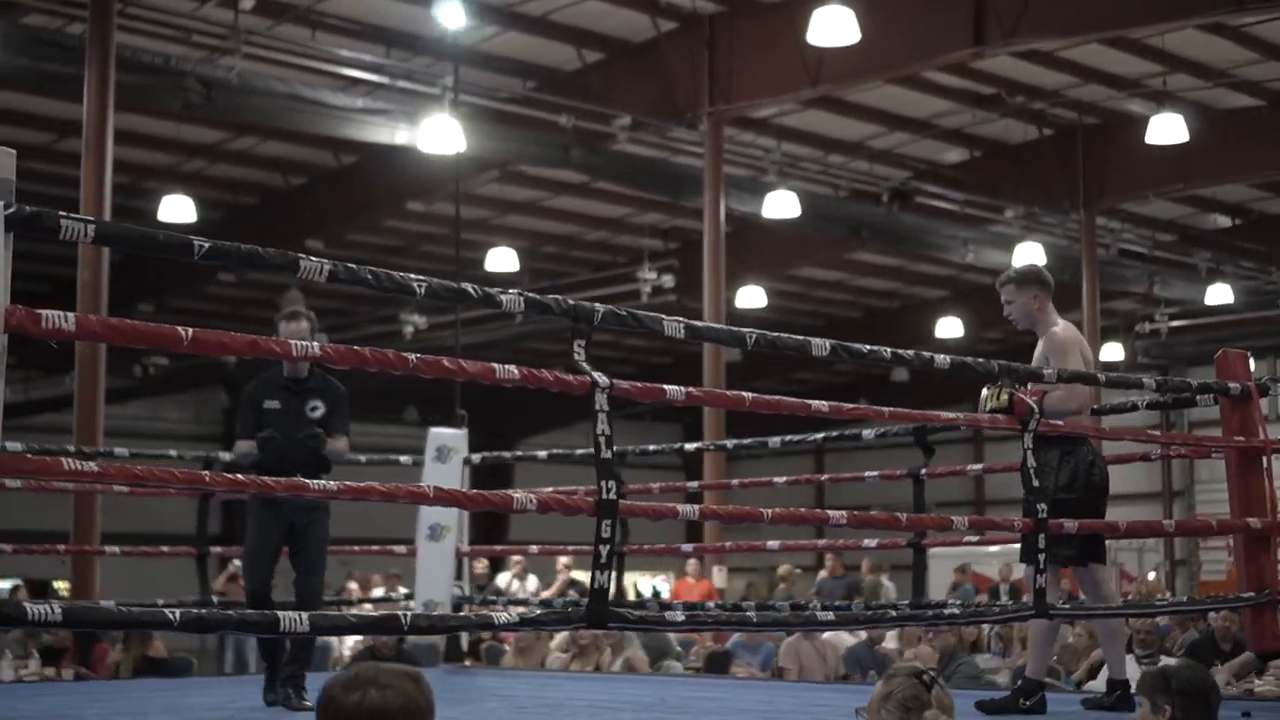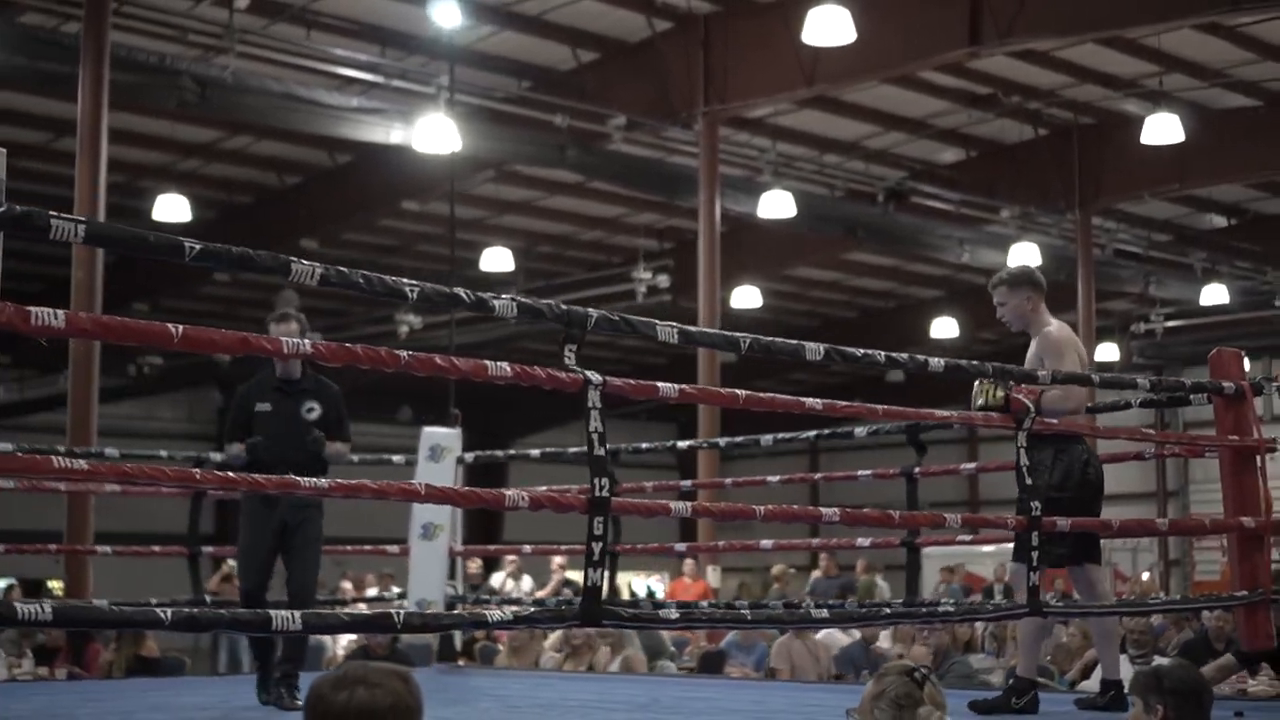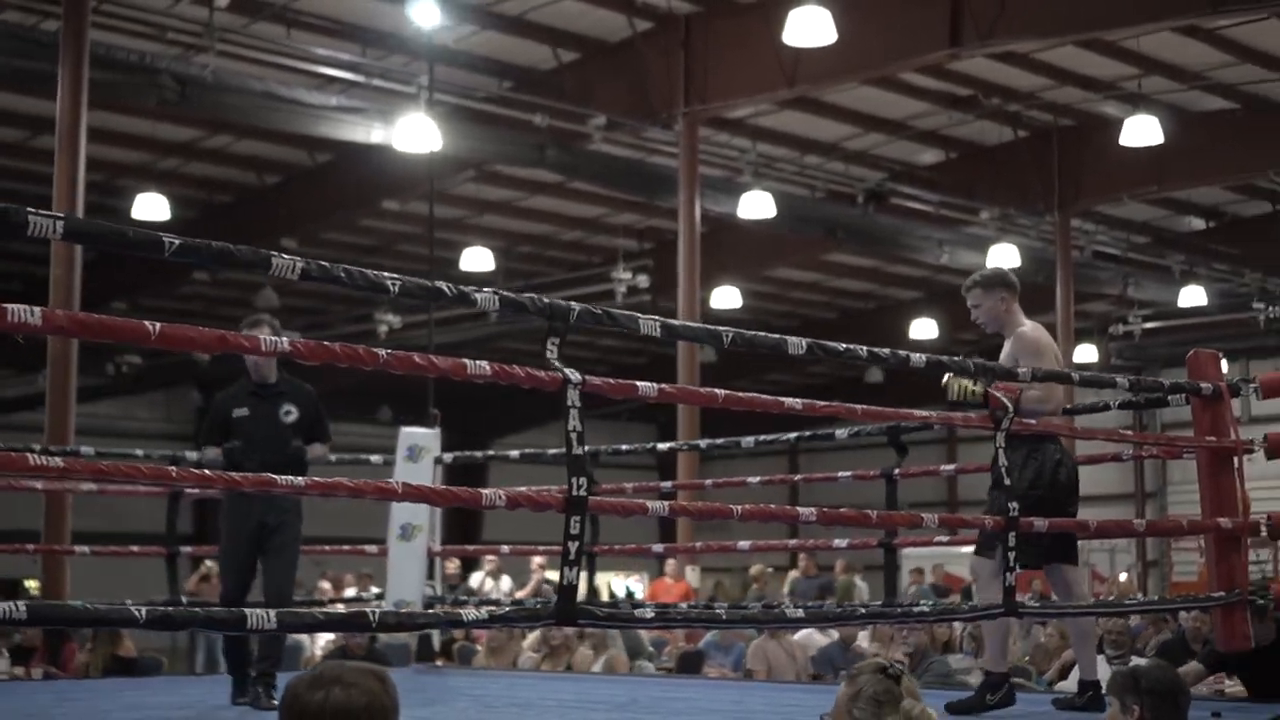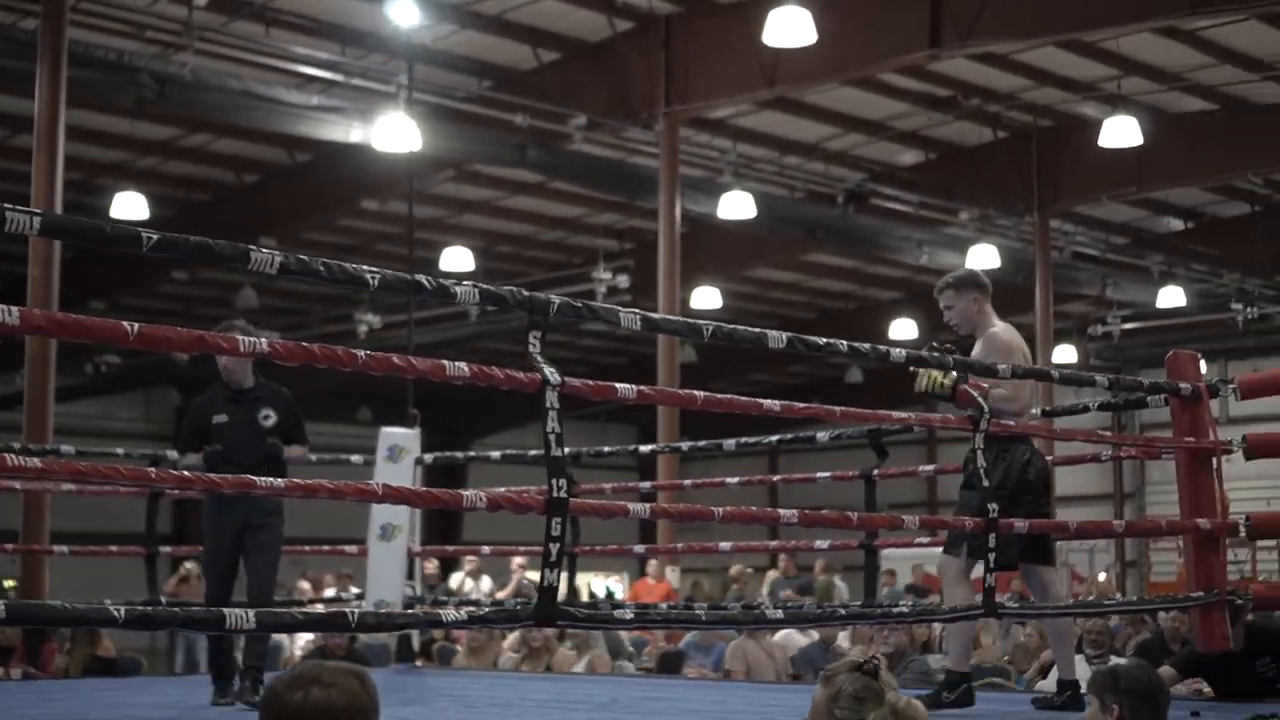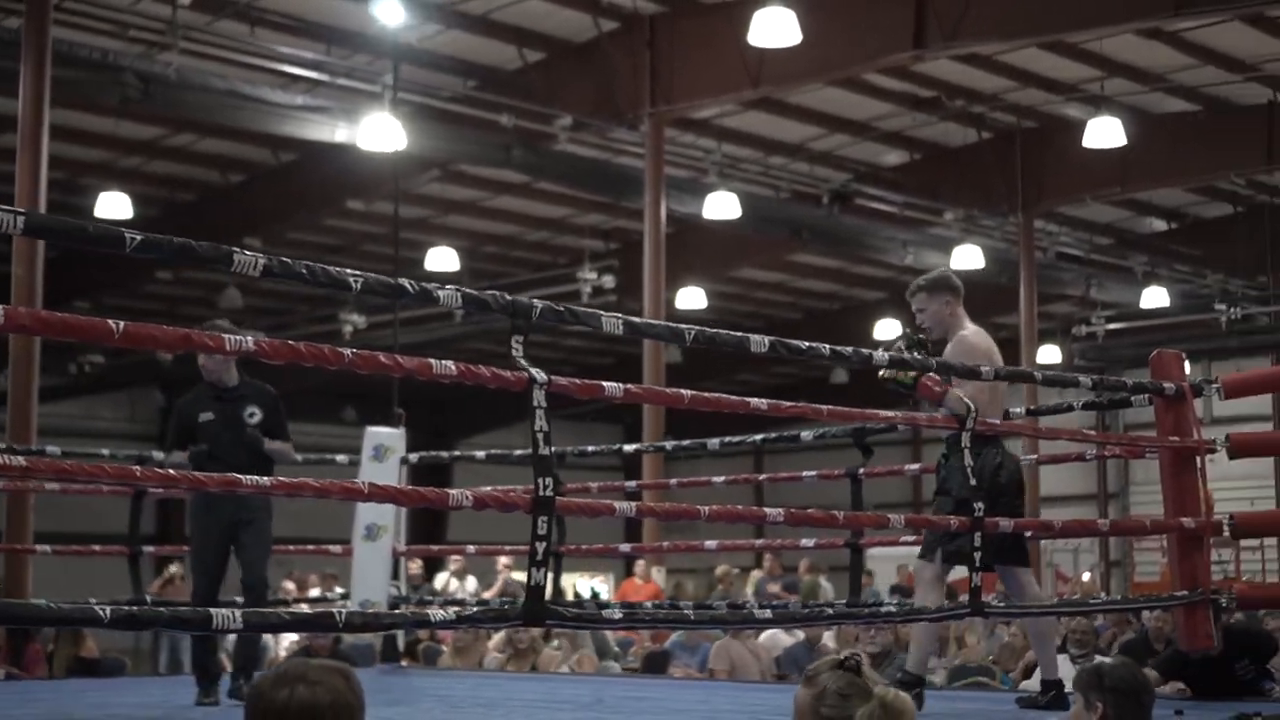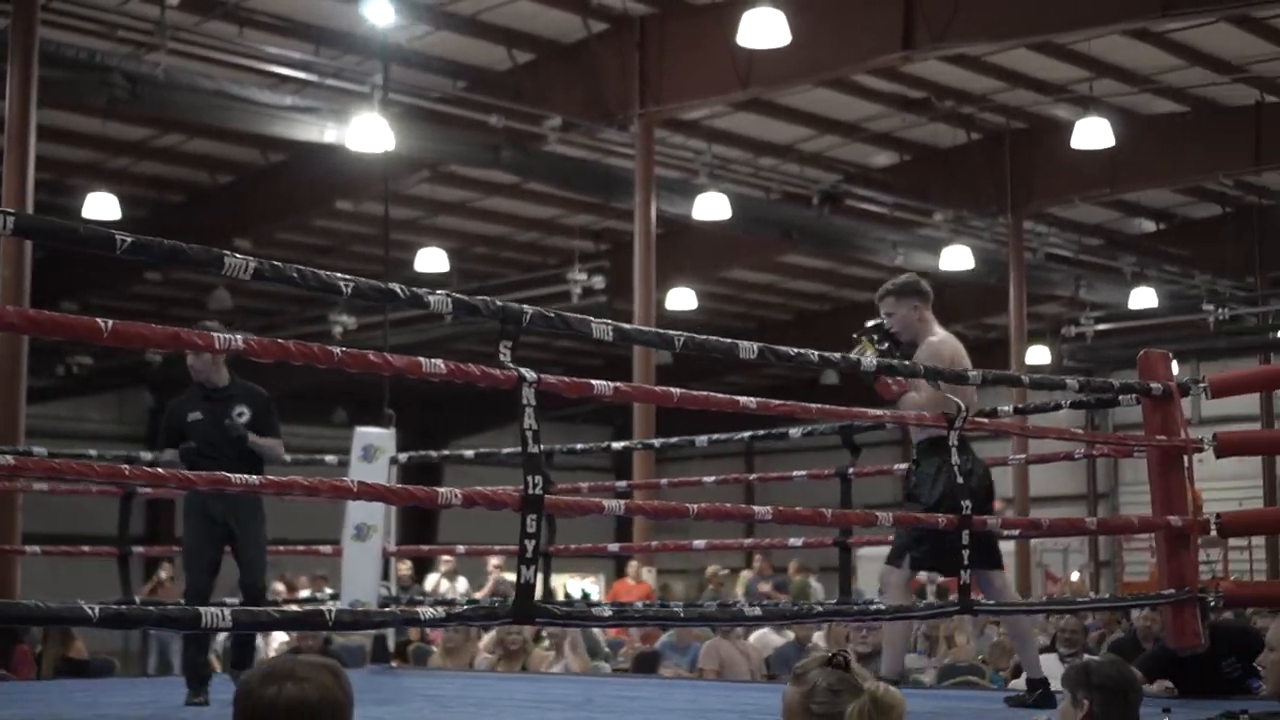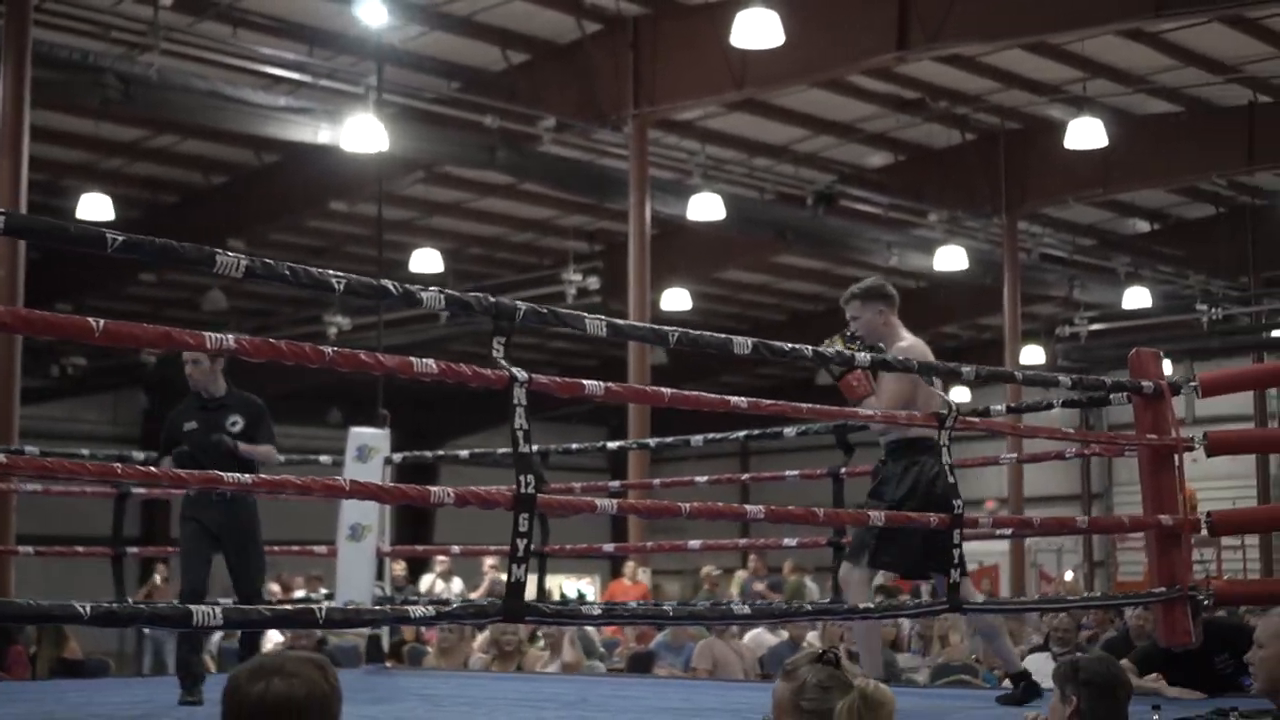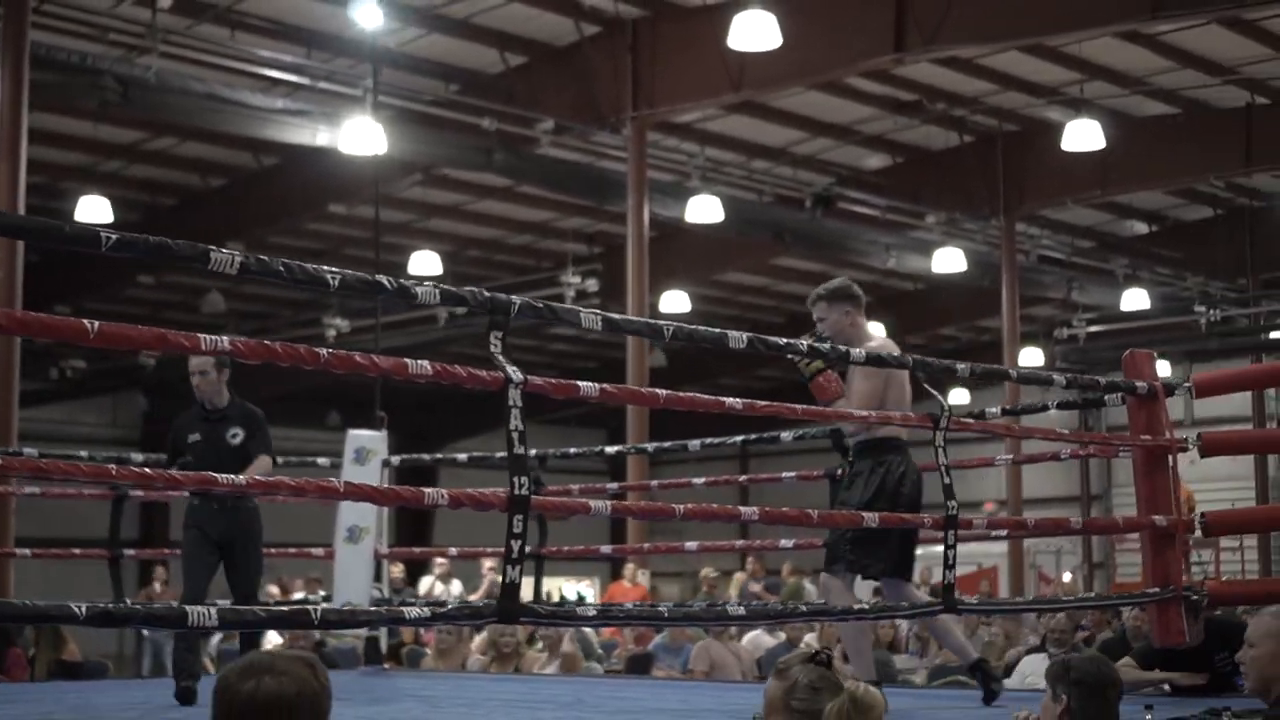
dt=0.1s
person 1, frame 1
left shoulder: (1058, 338)
right shoulder: (1057, 340)
left elbow: (1075, 400)
left wrist: (1015, 403)
right wrist: (1014, 401)
left hip: (1063, 463)
right hip: (1070, 463)
left knee: (1040, 576)
right knee: (1094, 577)
left ankle: (1031, 689)
right ankle: (1118, 687)
person 1, frame 2
left shoulder: (1053, 337)
right shoulder: (1050, 340)
left elbow: (1073, 400)
left wrist: (1011, 400)
right wrist: (1008, 398)
left hip: (1057, 461)
right hip: (1064, 461)
left knee: (1028, 573)
right knee: (1088, 577)
left ankle: (1023, 688)
right ankle: (1112, 687)
person 1, frame 3
left shoulder: (1026, 337)
right shoulder: (1026, 341)
left elbow: (1050, 401)
left wrist: (986, 393)
right wrist: (981, 393)
left hip: (1030, 461)
right hip: (1042, 461)
left knee: (986, 568)
right knee: (1065, 577)
left ankle: (996, 681)
right ankle: (1090, 687)
person 1, frame 4
left shoulder: (996, 338)
right shoulder: (998, 341)
left elbow: (1017, 401)
left wrist: (956, 388)
right wrist: (952, 387)
left hip: (1001, 461)
right hip: (1016, 461)
left knee: (953, 568)
right knee: (1042, 578)
left ankle: (957, 680)
right ankle: (1068, 687)
person 1, frame 5
left shoulder: (966, 343)
right shoulder: (973, 343)
left elbow: (969, 406)
left wrist: (921, 380)
right wrist: (921, 382)
left hip: (972, 466)
right hip: (989, 465)
left knee: (927, 572)
right knee: (1019, 581)
left ankle: (910, 684)
right ankle: (1052, 686)
person 1, frame 6
left shoulder: (934, 347)
right shoulder: (944, 349)
left elbow: (923, 412)
left wrist: (883, 376)
right wrist: (892, 377)
left hip: (943, 469)
right hip: (956, 469)
left knee: (895, 577)
right knee: (994, 584)
left ankle: (888, 686)
right ankle: (1037, 684)
person 1, frame 7
left shoulder: (901, 352)
right shoulder: (910, 351)
left elbow: (883, 418)
left wrist: (847, 374)
right wrist: (854, 370)
left hip: (910, 471)
right hip: (923, 473)
left knee: (854, 574)
right knee: (956, 587)
right ankle: (1021, 678)
person 1, frame 8
left shoulder: (872, 352)
right shoulder: (877, 352)
left elbow: (855, 420)
right elbow: (862, 417)
left wrist: (818, 374)
right wrist: (821, 372)
left hip: (878, 470)
right hip: (891, 472)
left knee: (835, 581)
right knee: (900, 591)
right ankle: (979, 666)
person 2, frame 1
left shoulder: (331, 392)
right shoulder: (259, 389)
left elbow: (341, 447)
right elbow: (241, 449)
left wrist: (321, 444)
right wrist: (258, 449)
left hip: (311, 499)
right hip: (267, 497)
left knee: (309, 593)
right knee: (256, 587)
left ankle: (294, 682)
right ankle: (273, 671)
person 2, frame 2
left shoulder: (326, 393)
right shoulder: (250, 392)
left elbow: (343, 449)
right elbow: (231, 451)
left wrist: (322, 447)
right wrist: (248, 452)
left hip: (304, 499)
right hip: (261, 498)
left knee: (302, 593)
right knee: (251, 588)
left ankle: (287, 681)
right ankle: (266, 672)
person 2, frame 3
left shoulder: (303, 396)
right shoulder: (227, 399)
left elbow: (324, 448)
right elbow: (207, 452)
left wrist: (303, 452)
right wrist: (225, 456)
left hip: (284, 503)
right hip: (240, 502)
left knee: (279, 593)
right knee: (233, 594)
left ankle: (265, 683)
right ankle: (241, 680)
person 2, frame 4
left shoulder: (280, 400)
right shoulder: (205, 405)
left elbow: (302, 450)
right elbow: (186, 460)
left wrist: (281, 452)
right wrist: (205, 460)
left hip: (265, 505)
right hip: (223, 504)
left knee: (261, 592)
right knee: (217, 596)
left ankle: (251, 680)
right ankle: (222, 681)
person 2, frame 5
left shoulder: (264, 397)
right shoulder: (190, 404)
left elbow: (288, 452)
right elbow: (172, 459)
left wrist: (263, 443)
right wrist: (192, 458)
left hip: (252, 502)
right hip: (210, 503)
left knee: (256, 584)
right knee: (205, 593)
left ankle: (243, 676)
right ankle: (207, 681)
person 2, frame 6
left shoulder: (255, 398)
right shoulder: (182, 405)
left elbow: (277, 452)
right elbow: (165, 457)
left wrist: (248, 438)
right wrist: (182, 456)
left hip: (245, 500)
right hip: (203, 501)
left knee: (255, 584)
right knee: (198, 590)
left ankle: (241, 664)
right ankle: (197, 682)
person 2, frame 7
left shoulder: (250, 406)
right shoulder: (180, 414)
left elbow: (270, 455)
right elbow: (165, 466)
left wrist: (236, 447)
right wrist: (177, 462)
left hip: (238, 507)
right hip: (197, 508)
left knee: (251, 595)
right knee: (192, 591)
right ankle: (191, 682)
person 2, frame 8
left shoulder: (250, 417)
right shoulder: (185, 424)
left elbow: (265, 463)
left wrist: (236, 480)
right wrist: (182, 471)
left hip: (241, 514)
right hip: (201, 516)
left knee: (247, 600)
right knee: (193, 596)
right ankle: (186, 679)
